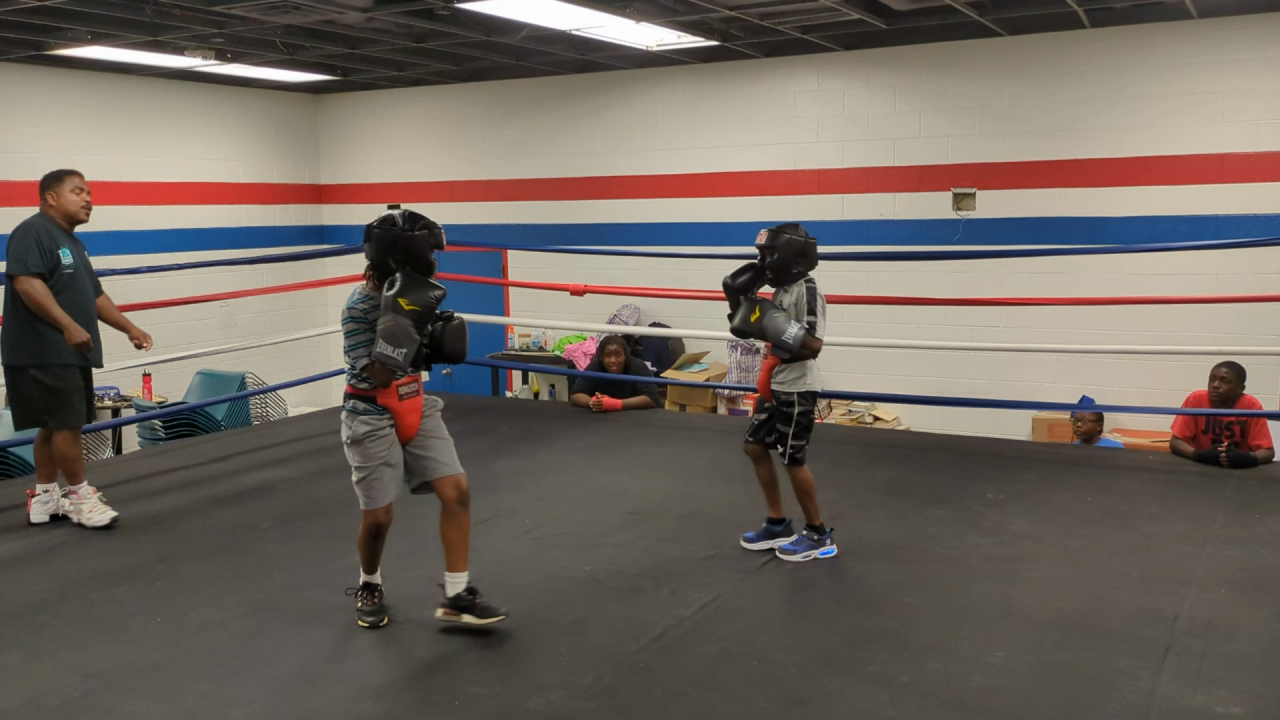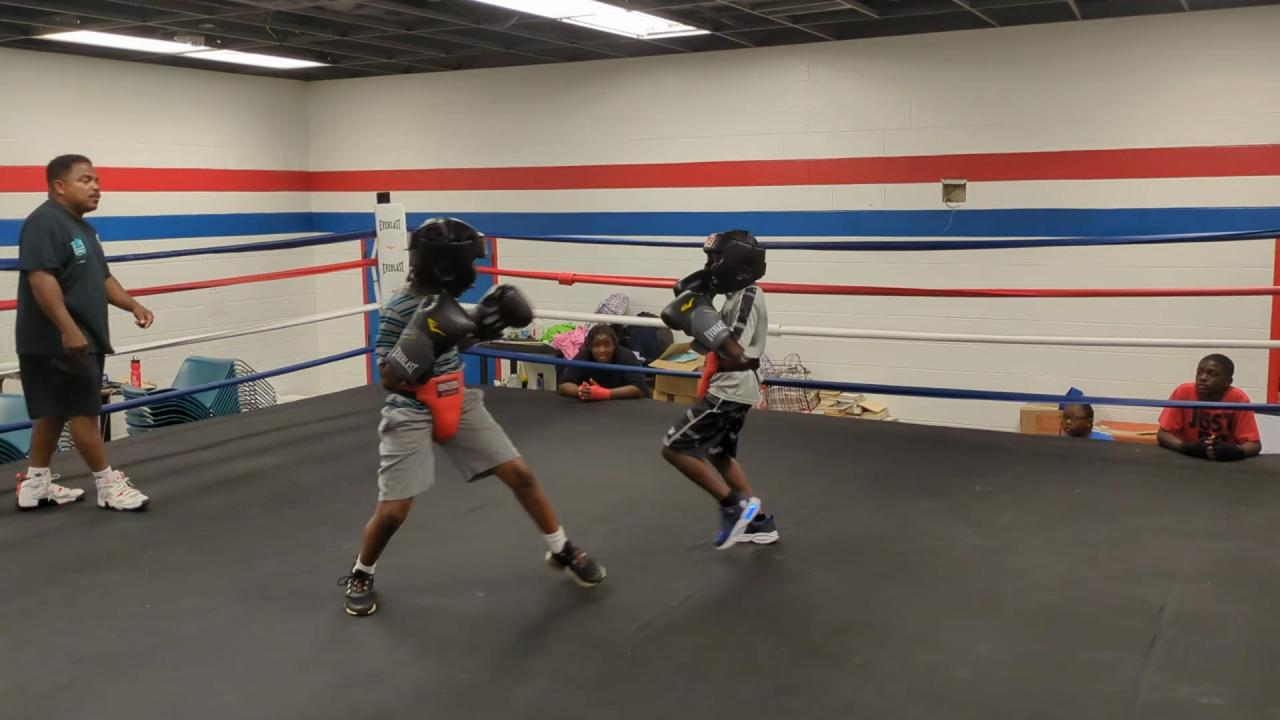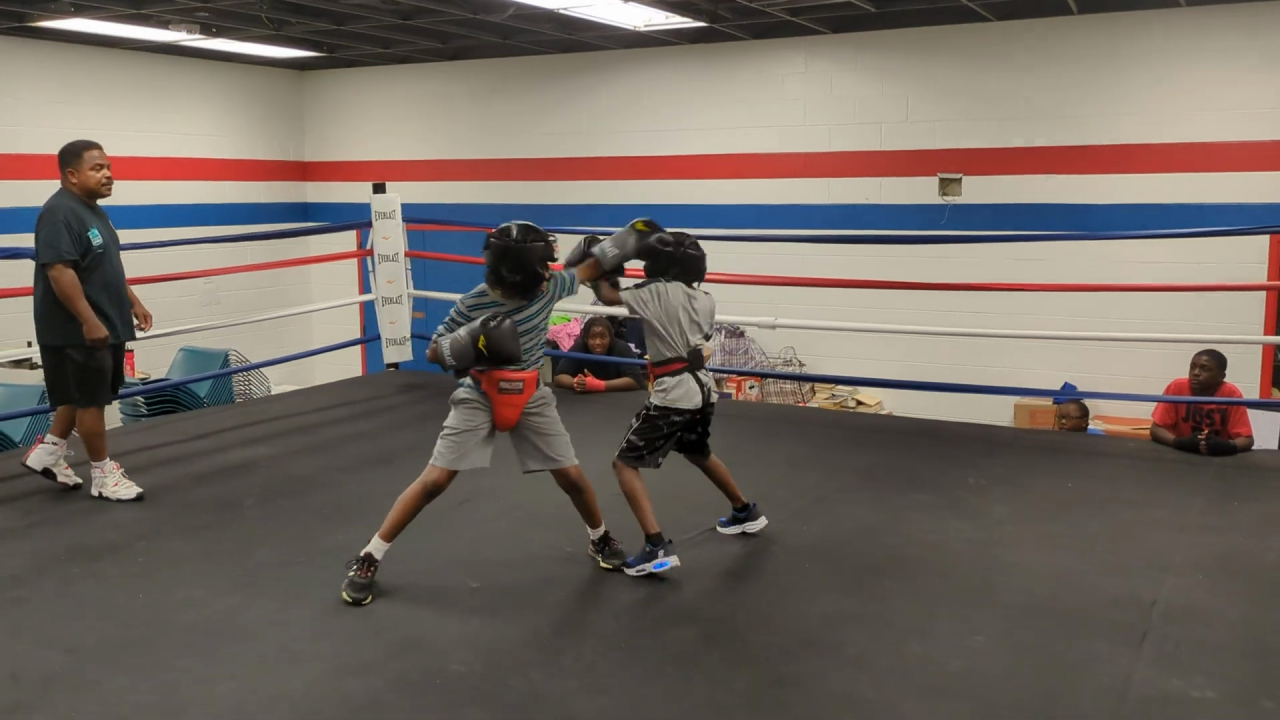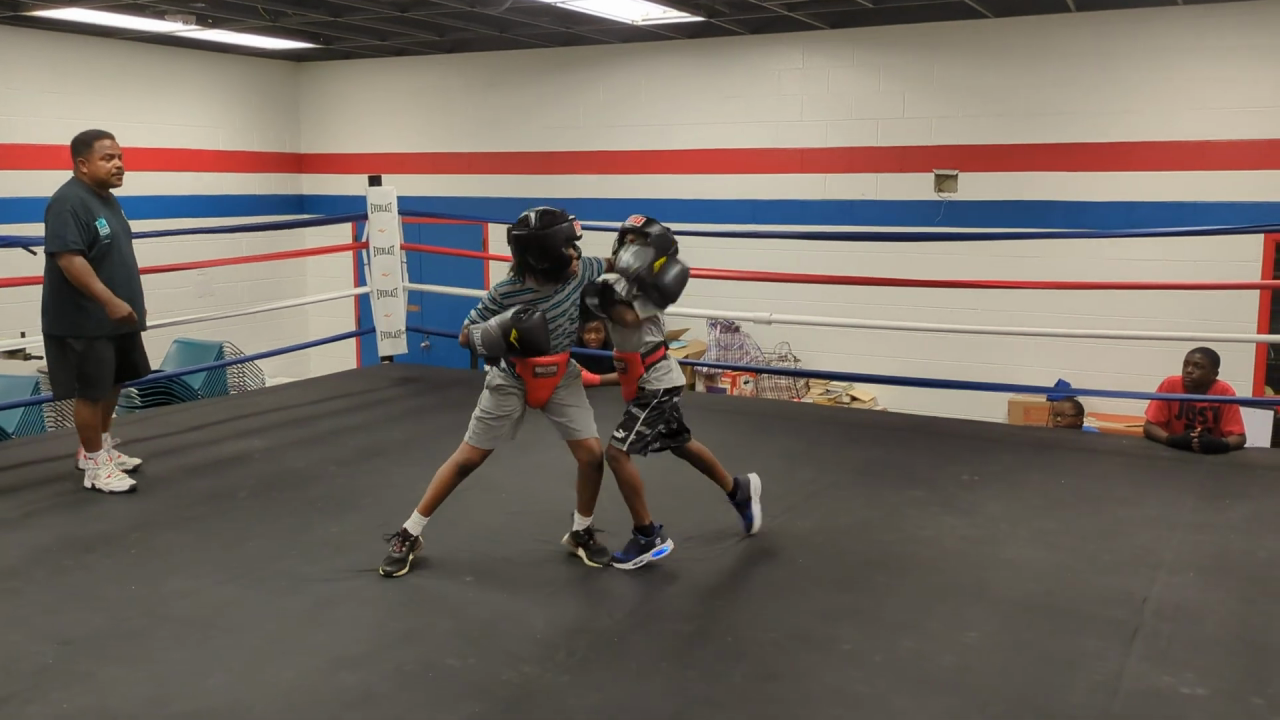
dt=0.2s
person 1, frame 1
left shoulder: (399, 291)
right shoulder: (358, 306)
right elbow: (376, 373)
left wrist: (434, 344)
right wrist: (401, 317)
left hip: (416, 406)
right hip: (371, 418)
left knee: (456, 491)
right knee: (378, 517)
left ankle: (457, 595)
right ankle: (370, 586)
person 1, frame 2
left shoulder: (439, 299)
right shoulder: (397, 311)
right elbow: (387, 377)
left wrist: (485, 320)
right wrist: (425, 335)
left hip: (459, 404)
right hip: (411, 412)
left knee: (519, 474)
right knee: (393, 510)
left ankle: (562, 550)
right ankle: (362, 575)
person 1, frame 3
left shoulder: (549, 284)
right shoulder: (473, 304)
right elbow: (434, 352)
right wrist: (470, 345)
left hip: (531, 397)
right hip: (479, 398)
left knee: (572, 477)
right knee: (435, 481)
left ankle: (601, 538)
right ankle: (369, 558)
person 1, frame 4
left shoulder: (580, 270)
right shoulder: (506, 291)
right elbow: (466, 336)
right wrist: (495, 332)
left hip: (560, 376)
right hip: (513, 379)
left knee: (591, 454)
right knee: (468, 457)
left ankle: (581, 532)
right ankle: (409, 535)
person 2, frame 1
left shoulder: (72, 242)
right shoulder: (34, 232)
left elbow: (94, 295)
left wrist: (129, 328)
right wrist: (69, 326)
left hip: (67, 353)
right hip: (43, 354)
left knee: (55, 425)
right knee: (65, 423)
left ankle: (46, 498)
right ankle: (80, 494)
person 2, frame 2
left shoulder: (80, 226)
right shoulder: (45, 223)
left elbow: (101, 278)
right elbow: (41, 278)
left wrist: (133, 305)
right wrist: (68, 328)
left hip: (81, 339)
right hip: (58, 341)
left knee: (56, 411)
right knee: (83, 410)
left ankle: (34, 484)
right ankle: (107, 483)
person 2, frame 3
left shoulder: (93, 210)
right shoulder: (60, 213)
right elbow: (59, 270)
left wrist: (134, 302)
right wrist: (88, 321)
left hip: (103, 327)
right hip: (76, 331)
left knee: (85, 397)
right knee: (90, 400)
left ankle: (47, 451)
right ankle: (103, 473)
person 2, frame 4
left shoulder: (108, 199)
right shoulder: (69, 202)
right elbow: (69, 259)
left wrist: (128, 301)
right wrist: (111, 302)
left hip: (116, 319)
right hip: (82, 322)
left knee: (114, 383)
right knee: (89, 392)
left ankle: (98, 445)
right ankle: (95, 464)
person 3, frame 1
left shoulder: (807, 292)
right shoulder: (784, 290)
left elbow: (812, 345)
left wrist: (768, 324)
right wrist: (742, 300)
left hip: (796, 389)
right hip: (778, 387)
left knee: (792, 462)
right knee: (756, 448)
left ankle: (819, 536)
right ankle: (778, 525)
person 3, frame 2
left shoulder: (748, 299)
right shoulder: (741, 295)
left elbow: (737, 356)
right elbow: (720, 333)
left wrist: (697, 321)
right wrist: (692, 305)
left hip: (728, 394)
right hip: (740, 390)
left knee: (674, 450)
right knee: (717, 455)
left ankle: (734, 504)
right ankle: (761, 524)
person 3, frame 3
left shoulder: (660, 291)
right shoulder: (704, 299)
left elbow: (607, 295)
left wrist: (589, 260)
left hip: (669, 397)
right hip: (701, 389)
left knee: (623, 464)
right knee: (700, 454)
left ankle: (658, 548)
right ankle: (746, 512)
person 3, frame 4
left shoulder: (650, 283)
right shoulder: (623, 280)
left elbow: (631, 320)
left hip: (656, 381)
right hip: (640, 380)
left knee: (617, 451)
right knee: (681, 445)
left ankle: (649, 537)
right ankle: (739, 488)
